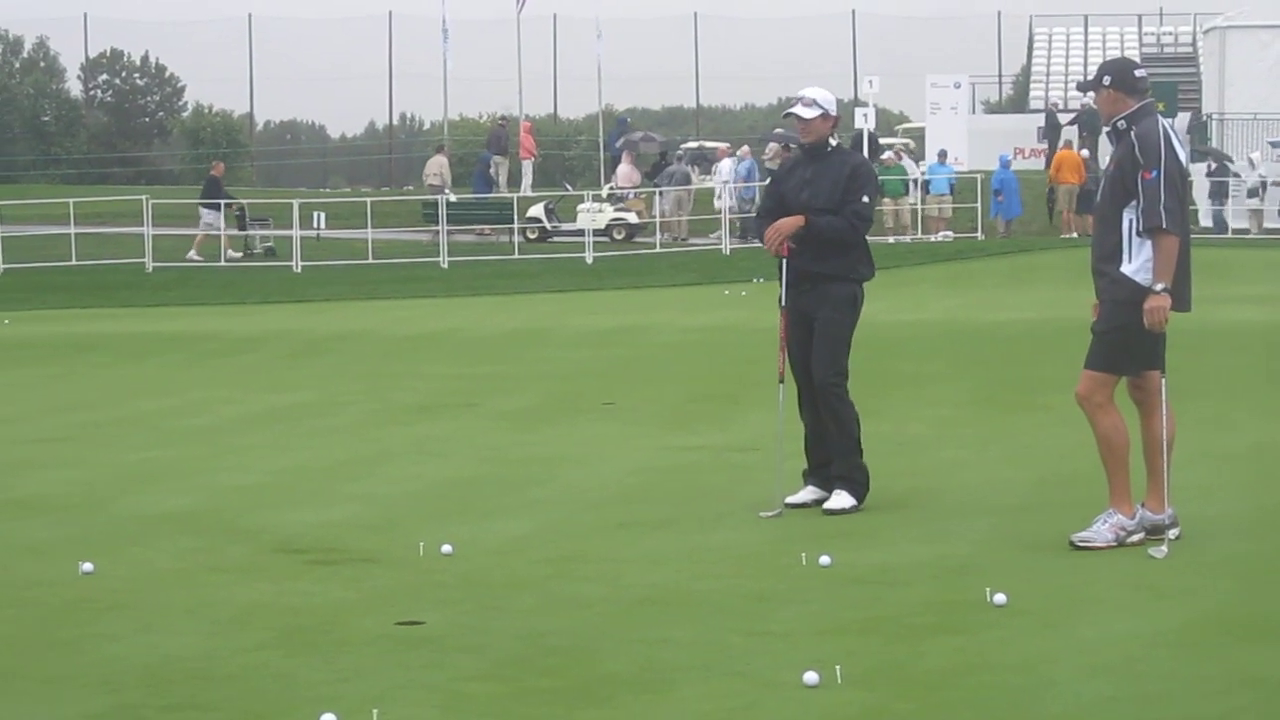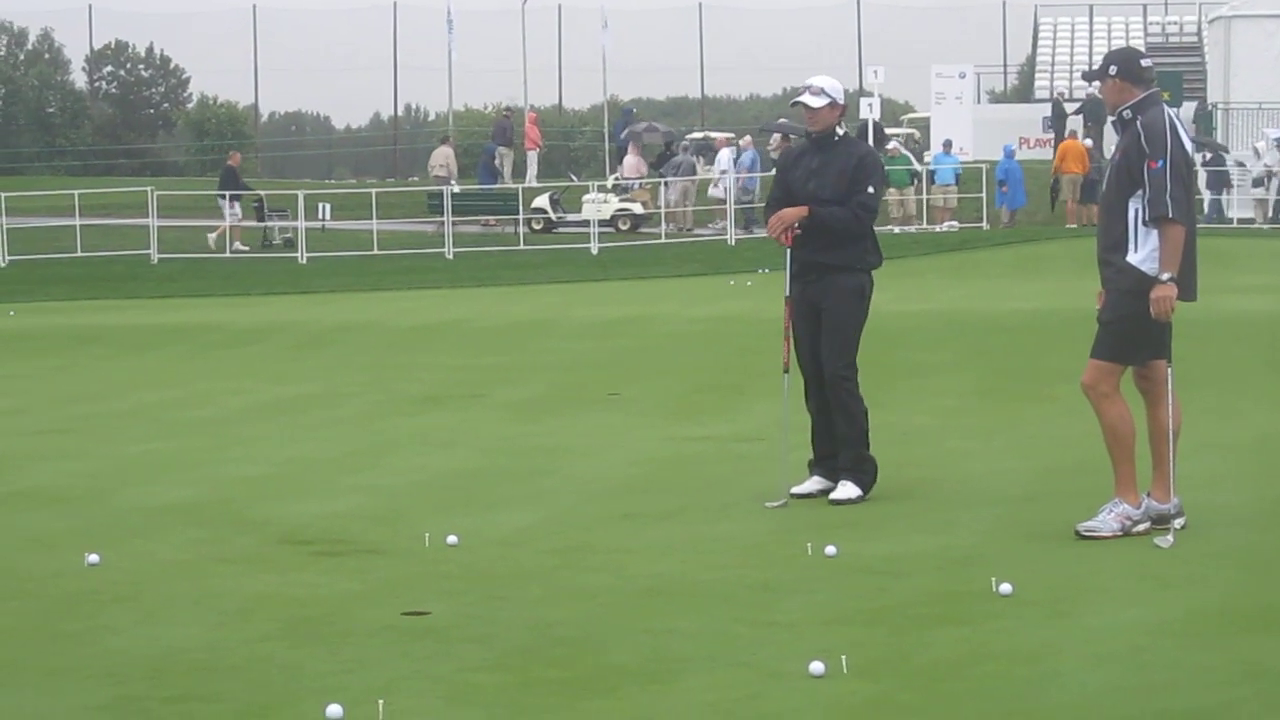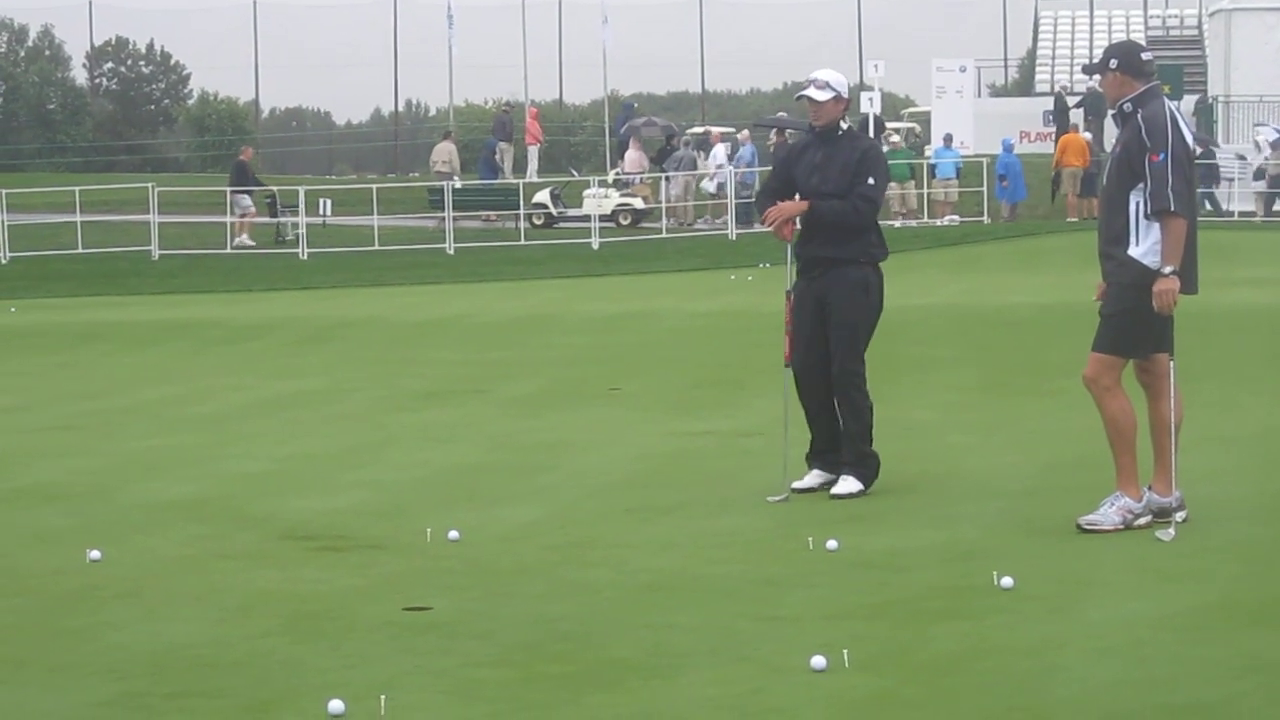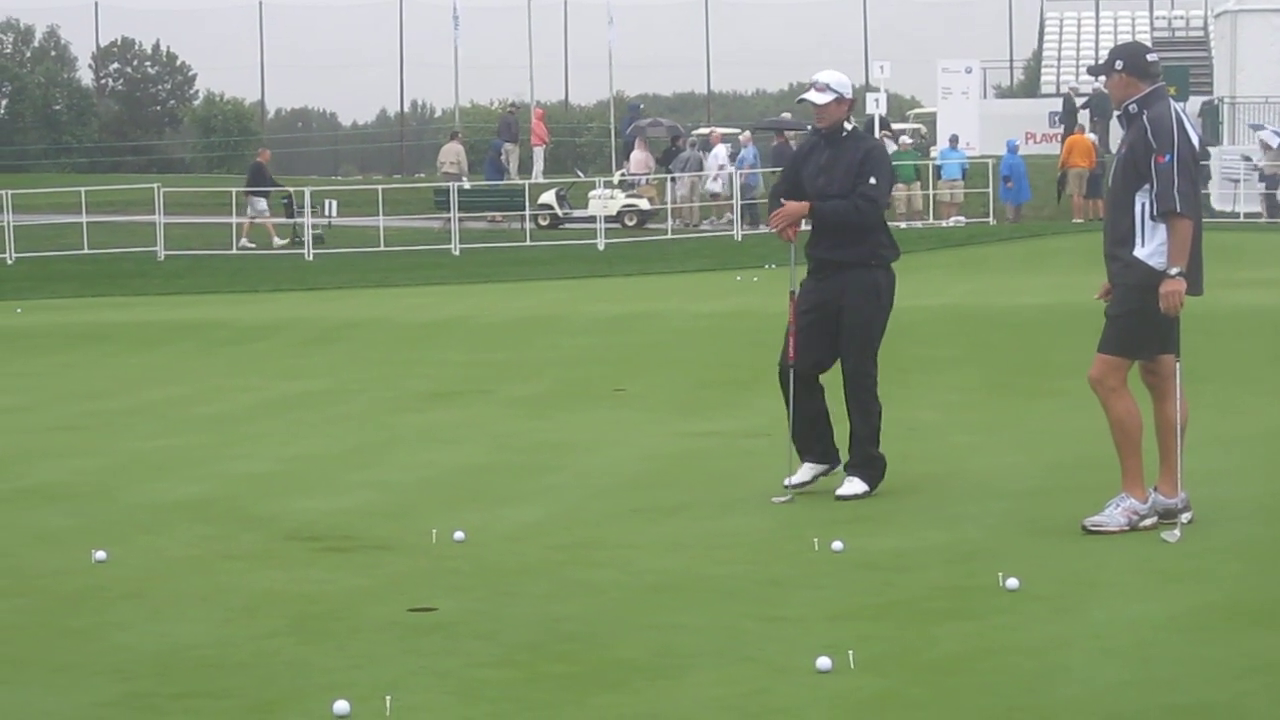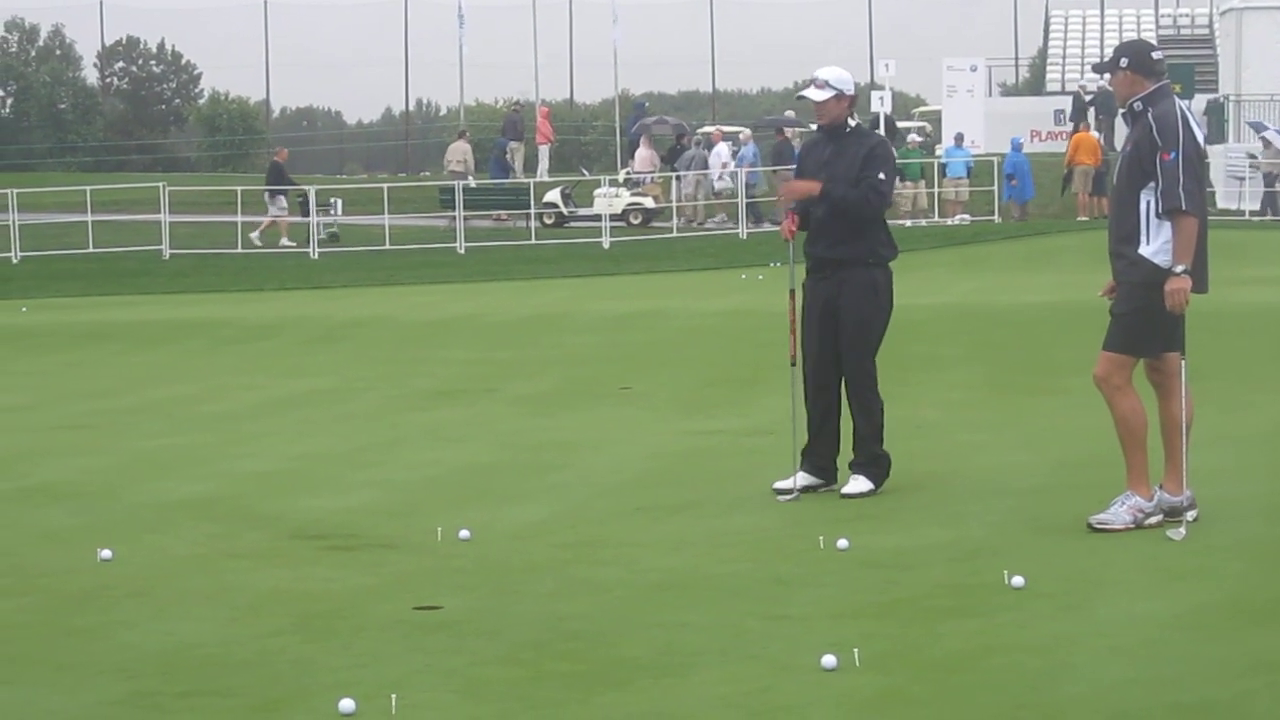
dt=0.2s
person 1, frame 1
left shoulder: (1148, 138)
right shoulder: (1136, 137)
left elbow: (1166, 221)
left wrist: (1161, 288)
left hip: (1139, 289)
right hip: (1131, 288)
left knee: (1093, 392)
right knee: (1146, 393)
left ankle: (1124, 515)
right ankle: (1156, 512)
person 1, frame 2
left shoulder: (1154, 128)
right shoulder: (1141, 126)
left elbow: (1172, 210)
left wrist: (1167, 277)
right wrist: (1117, 278)
left hip: (1146, 279)
right hip: (1137, 277)
left knee: (1099, 382)
right knee: (1152, 383)
left ankle: (1129, 504)
right ankle: (1162, 500)
person 1, frame 3
left shoulder: (1155, 121)
right shoulder: (1141, 120)
left elbow: (1174, 203)
left wrist: (1170, 271)
right wrist: (1117, 271)
left hip: (1147, 273)
right hip: (1138, 271)
left knee: (1100, 375)
right knee: (1153, 376)
left ankle: (1131, 497)
right ankle: (1163, 495)
person 1, frame 4
left shoulder: (1161, 122)
right shoulder: (1145, 121)
left elbow: (1180, 204)
left wrist: (1176, 272)
right wrist: (1122, 271)
left hip: (1153, 274)
right hip: (1143, 272)
left knee: (1106, 376)
right knee: (1158, 378)
left ankle: (1137, 498)
right ankle: (1168, 496)
person 1, frame 5
left shoulder: (1166, 120)
right shoulder: (1150, 119)
left elbow: (1185, 202)
left wrist: (1181, 270)
right wrist: (1127, 269)
left hip: (1159, 272)
right hip: (1148, 270)
left knee: (1111, 374)
right knee: (1164, 376)
left ankle: (1142, 497)
right ankle: (1174, 494)
person 2, frame 1
left shoulder: (855, 168)
right shoulder: (788, 169)
left elbow: (855, 224)
right elbow: (766, 216)
left wrist: (803, 222)
right wrist: (772, 235)
left hip: (838, 287)
right hip: (797, 287)
left knee: (828, 379)
right knee: (806, 384)
left ankle: (850, 481)
right ankle: (820, 477)
person 2, frame 2
left shoulder: (862, 157)
right shoulder: (794, 158)
left elbow: (861, 215)
right elbow: (774, 205)
left wrist: (807, 213)
right wrist: (779, 223)
left hip: (846, 277)
right hip: (805, 277)
left knee: (838, 372)
right knee: (813, 376)
left ankle: (857, 471)
right ankle: (826, 467)
person 2, frame 3
left shoulder: (865, 151)
right shoulder: (799, 151)
left elbow: (862, 209)
right elbow: (768, 195)
left wrist: (806, 207)
right wrist: (780, 215)
left hip: (854, 273)
right hip: (811, 271)
left knee: (846, 370)
right knee: (808, 370)
left ankle: (859, 466)
right ankle: (826, 460)
person 2, frame 4
left shoulder: (870, 151)
right shoulder: (807, 151)
left elbow: (866, 209)
right elbow: (781, 195)
left wrist: (810, 209)
right wrist: (785, 217)
left hip: (864, 276)
right hip: (821, 272)
left knee: (858, 374)
right knee: (795, 366)
left ankle: (865, 467)
right ankle: (818, 453)
person 2, frame 5
left shoulder: (873, 147)
right shoulder: (812, 148)
left elbow: (873, 203)
left wrist: (820, 190)
right wrist: (794, 218)
left hip: (863, 274)
right hip: (820, 272)
left knee: (859, 373)
right knee: (817, 375)
left ankle: (870, 467)
right ankle: (817, 466)
